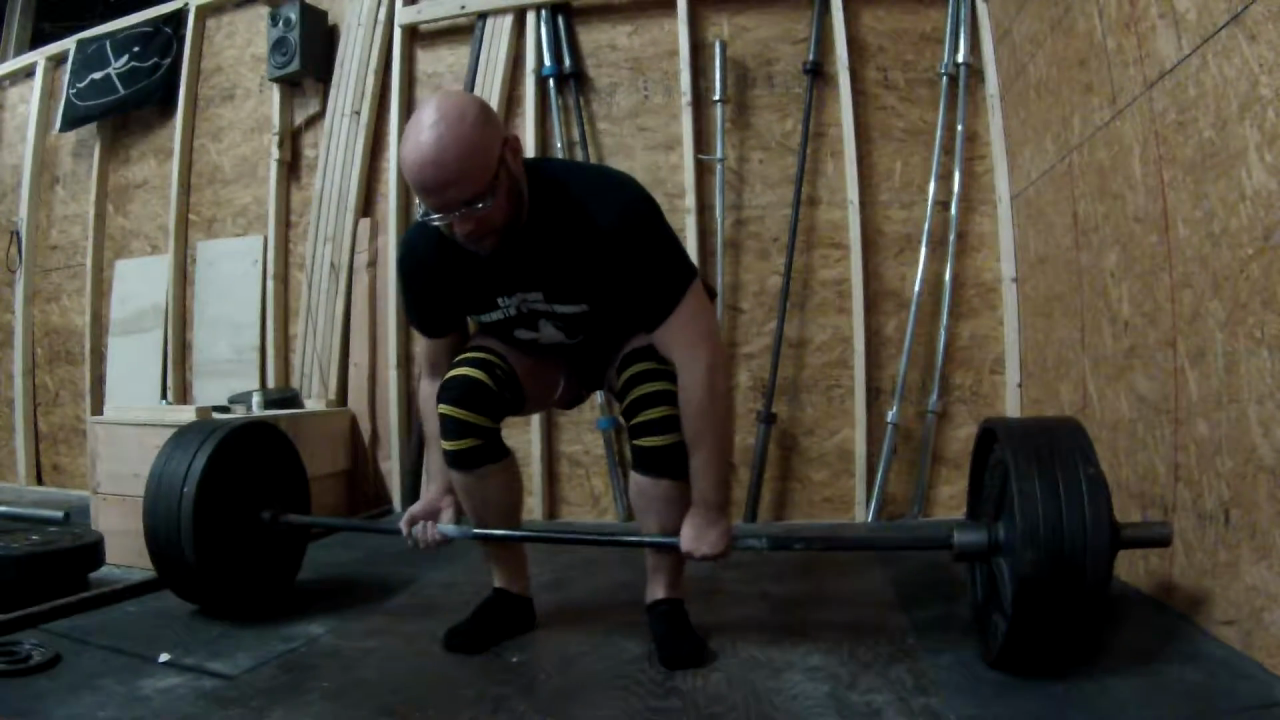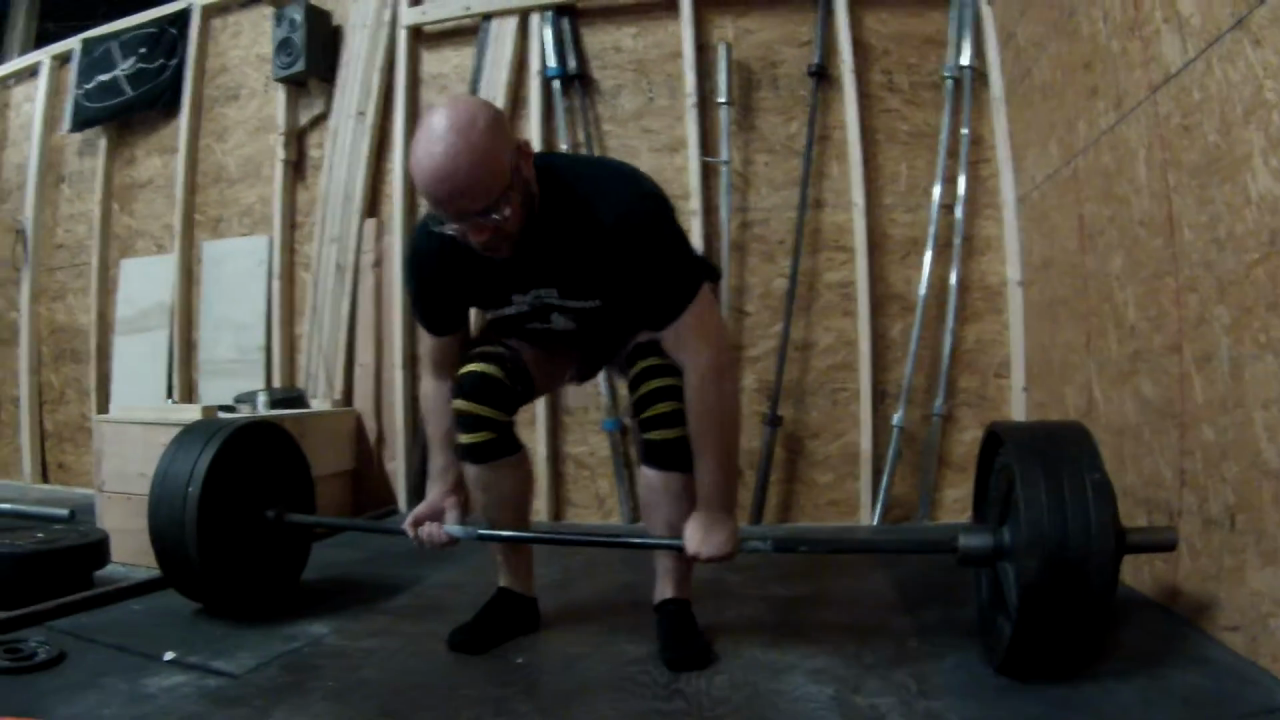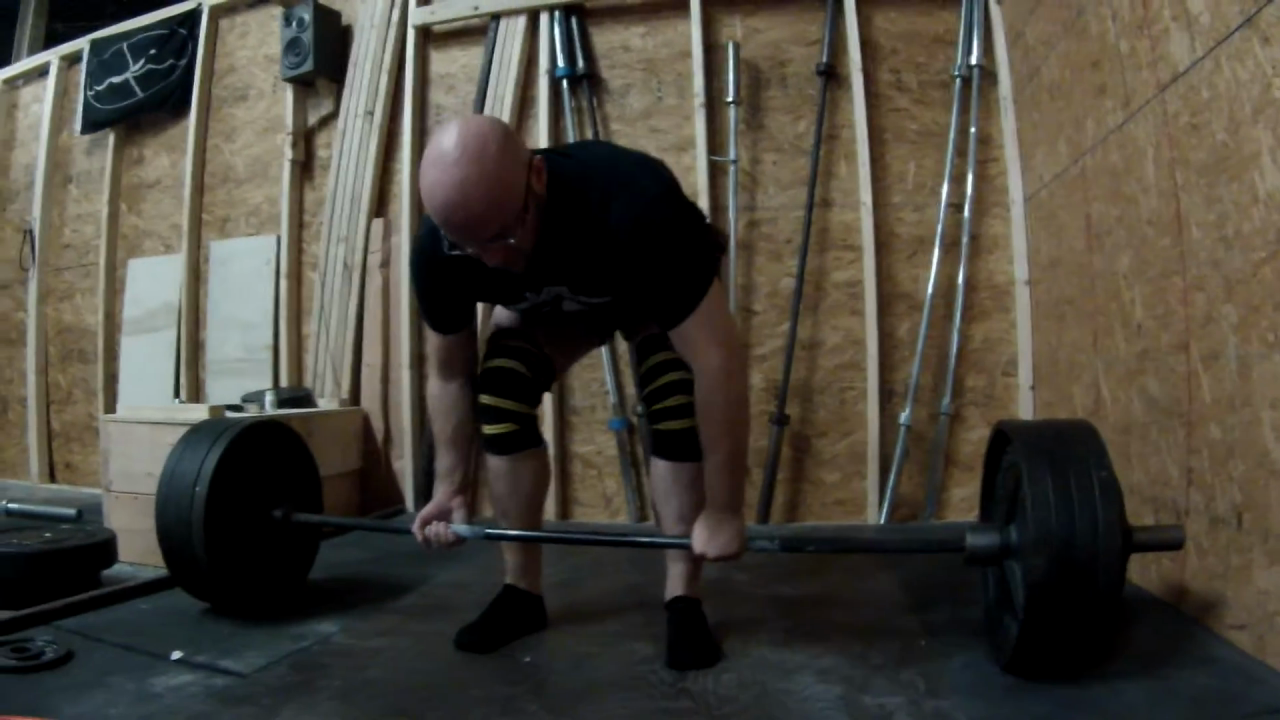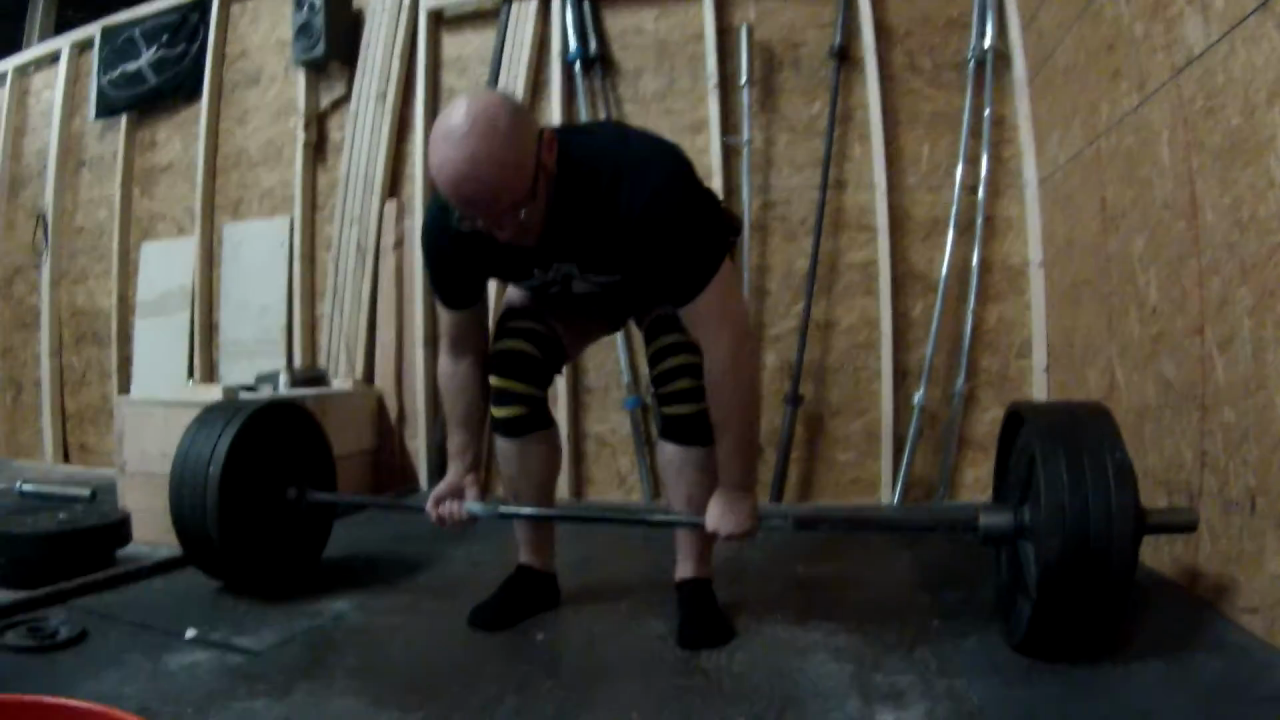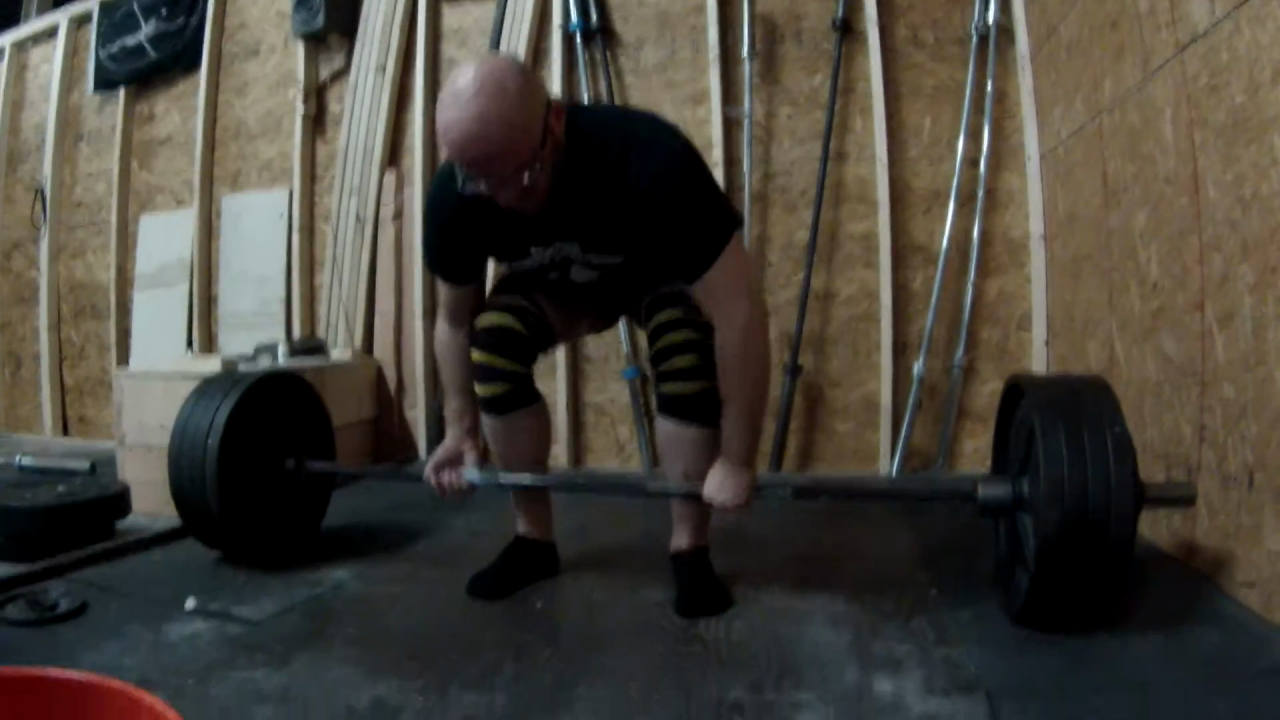
dt=0.2s
person 1, frame 1
left shoulder: (609, 212)
right shoulder: (425, 251)
left elbow: (701, 360)
right elbow: (435, 376)
left wrist: (708, 510)
right wrist: (438, 487)
left hip: (631, 337)
right hip: (531, 350)
left knee: (662, 405)
right knee: (460, 401)
left ankle: (665, 599)
right ankle: (510, 592)
person 1, frame 2
left shoulder: (621, 210)
right shoulder: (433, 250)
left elbow: (709, 364)
right elbow: (440, 372)
left wrist: (714, 512)
right wrist: (443, 487)
left hip: (640, 319)
right hip: (537, 330)
left knee: (667, 408)
right knee: (478, 399)
left ankle: (672, 601)
right ankle: (515, 591)
person 1, frame 3
left shoulder: (634, 206)
right shoulder: (438, 249)
left elbow: (719, 364)
right elbow: (448, 373)
left wrist: (723, 512)
right wrist: (449, 488)
left hip: (652, 287)
right hip: (545, 304)
left knee: (676, 405)
right knee: (500, 400)
left ankle: (682, 599)
right ankle: (521, 590)
person 1, frame 4
left shoulder: (645, 186)
right shoulder: (449, 225)
left elbow: (728, 346)
right elbow: (459, 350)
left wrist: (735, 490)
right wrist: (462, 466)
left hip: (665, 274)
right hip: (558, 287)
left knee: (685, 386)
right knee: (509, 378)
left ankle: (693, 578)
right ankle: (535, 568)
person 1, frame 5
left shoulder: (649, 164)
right shoulder: (453, 198)
left elbow: (740, 314)
right elbow: (455, 320)
left wrist: (736, 460)
right wrist: (459, 431)
left hip: (660, 272)
right hip: (559, 282)
left knee: (687, 360)
right knee: (492, 347)
left ankle: (689, 548)
right ankle: (534, 538)
